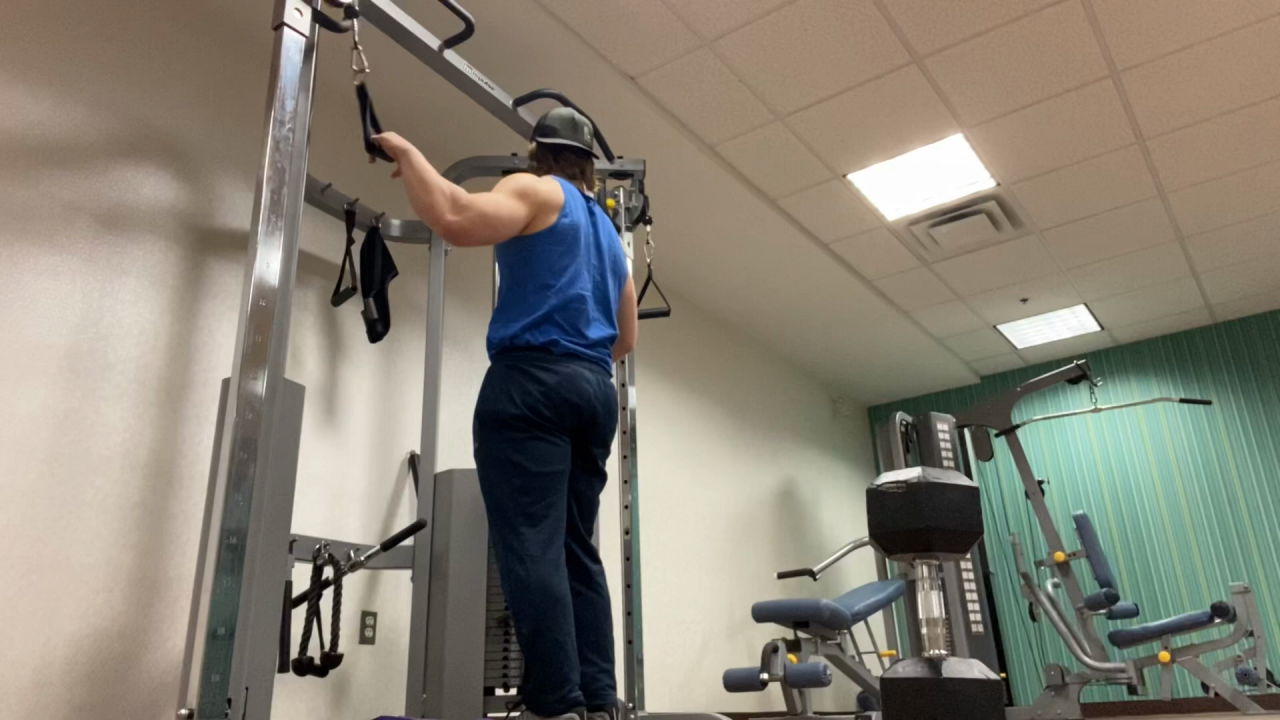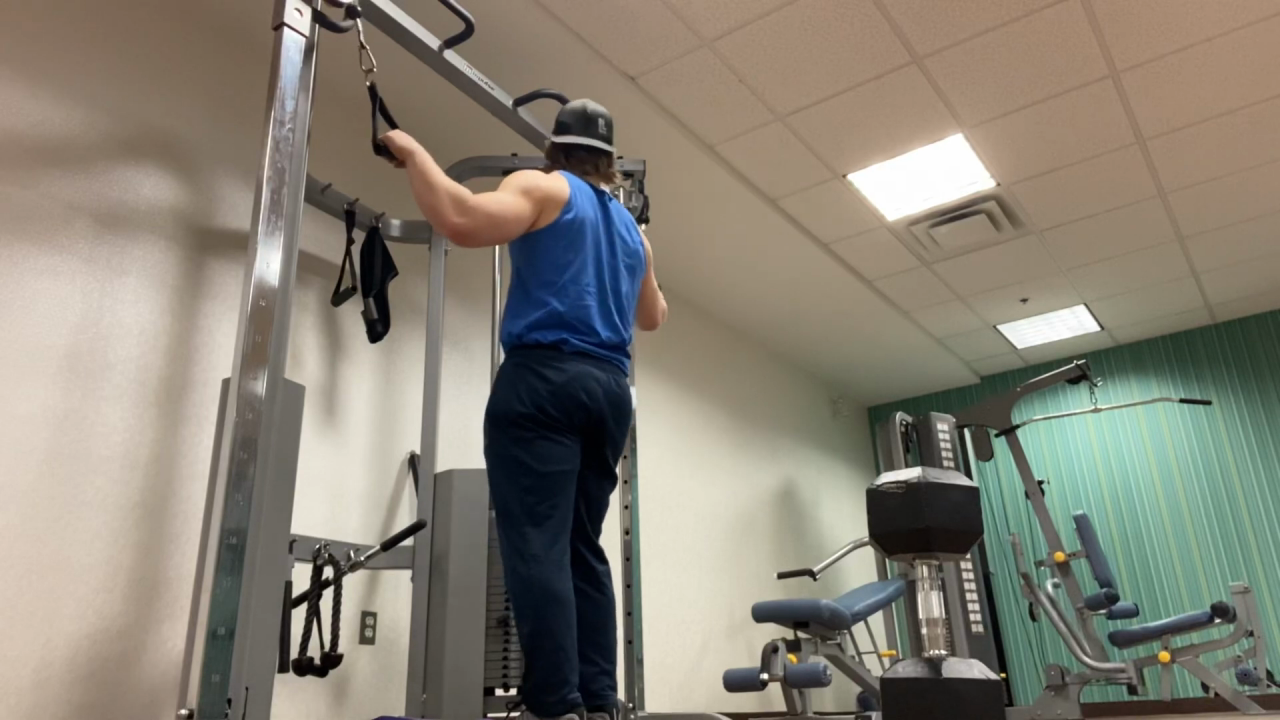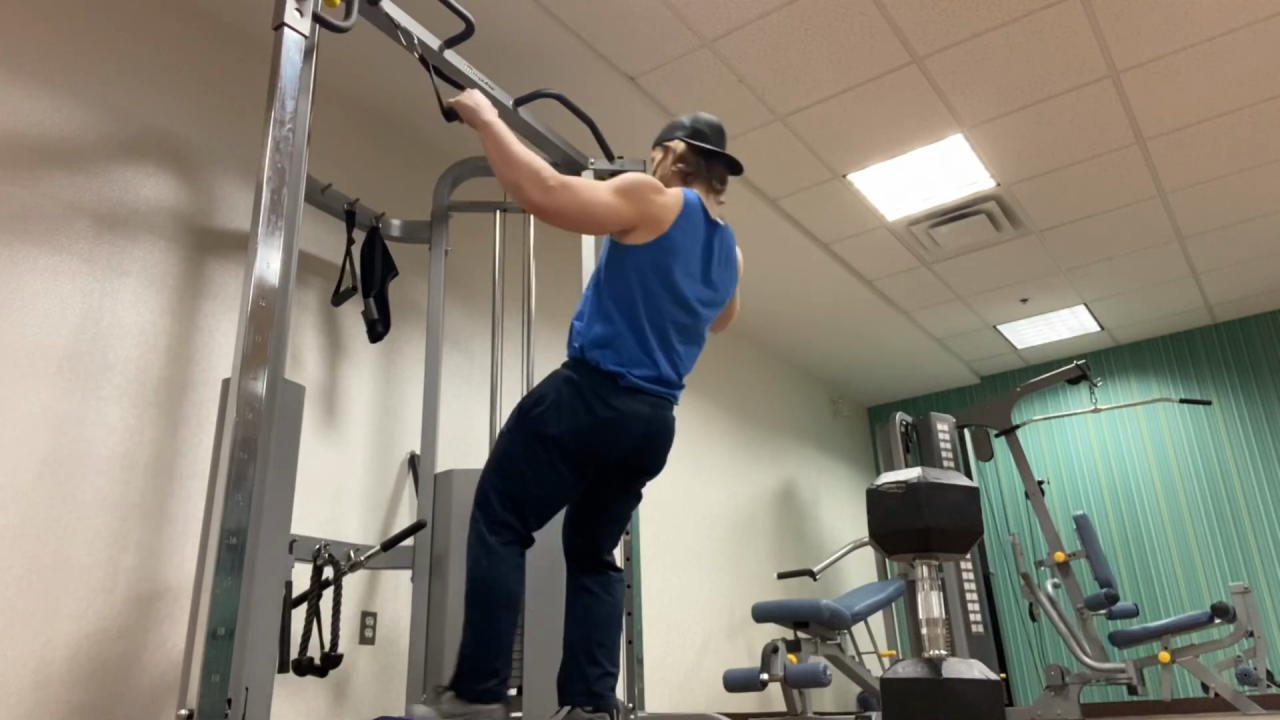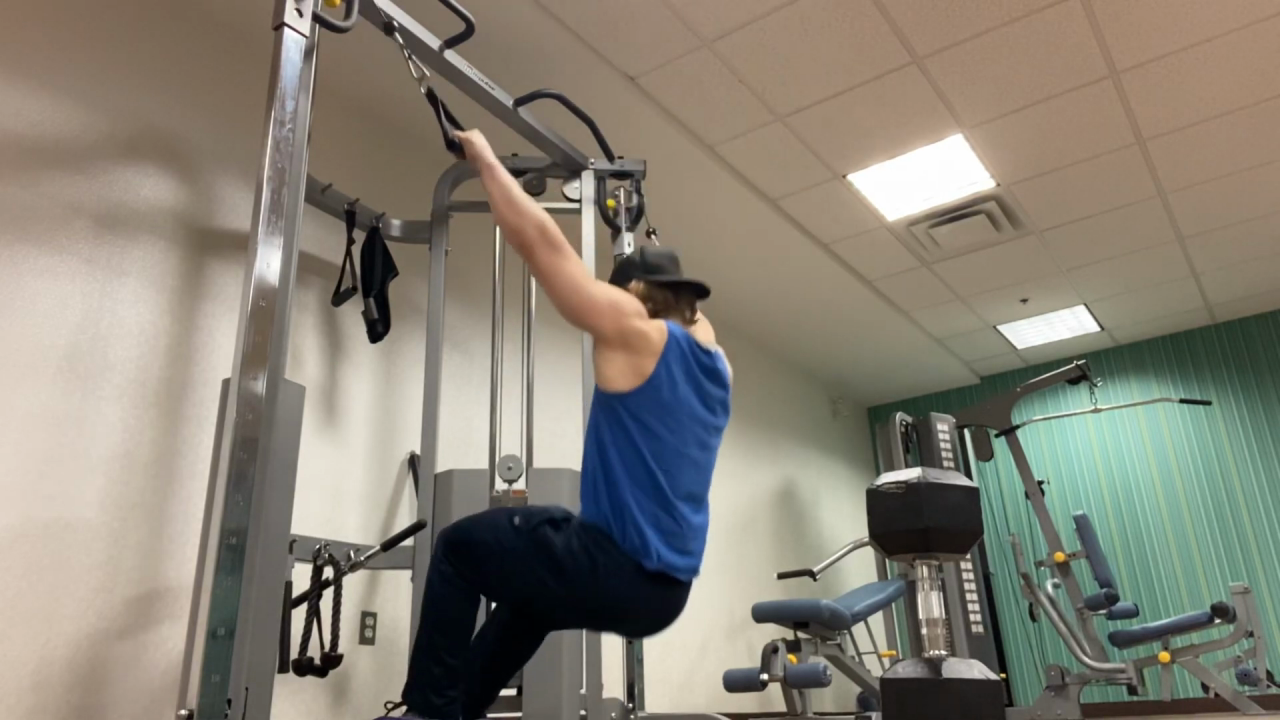
dt=0.7s
person 1, frame 1
left shoulder: (535, 191)
right shoulder: (610, 233)
left elbow: (457, 218)
right elbow: (625, 339)
left wrist: (405, 153)
left hip: (532, 383)
right hip: (594, 392)
left knee: (531, 547)
right knee: (575, 550)
person 1, frame 2
left shoulder: (543, 188)
right shoulder: (631, 229)
left elbow: (462, 220)
right elbow: (653, 316)
left wrist: (413, 153)
left hip: (543, 381)
right hip: (610, 391)
left knee: (537, 547)
right knee: (581, 550)
person 1, frame 3
left shoulder: (654, 199)
right shoulder: (727, 249)
left elbow: (544, 194)
left wrist: (483, 118)
left hip: (592, 396)
right hip: (653, 419)
left knee: (498, 528)
right knee: (593, 557)
person 1, frame 4
left shoulder: (634, 334)
right shoulder: (716, 366)
left elbow: (541, 243)
left wrist: (485, 159)
right wrist: (671, 281)
left hip: (610, 565)
right hip: (661, 591)
left knee: (460, 550)
right knee: (534, 584)
